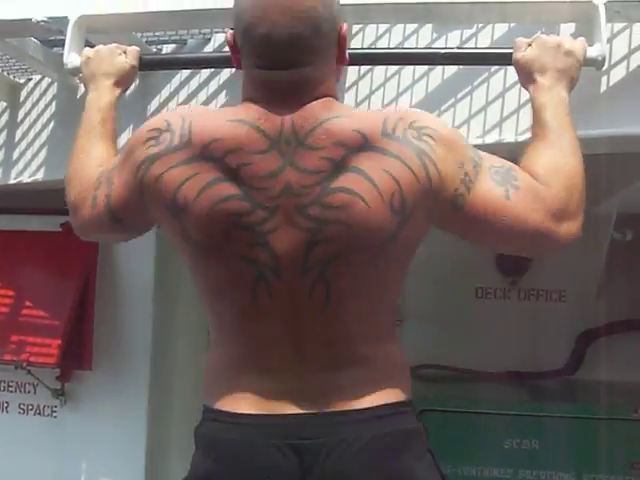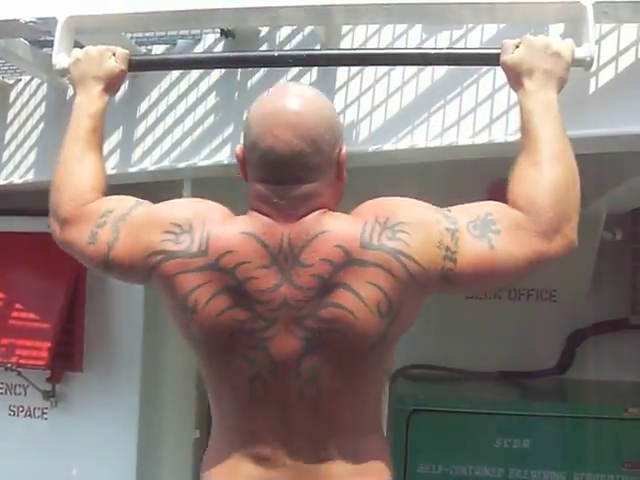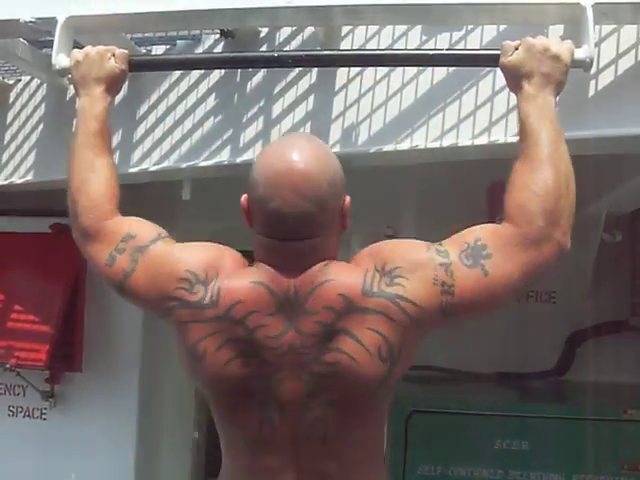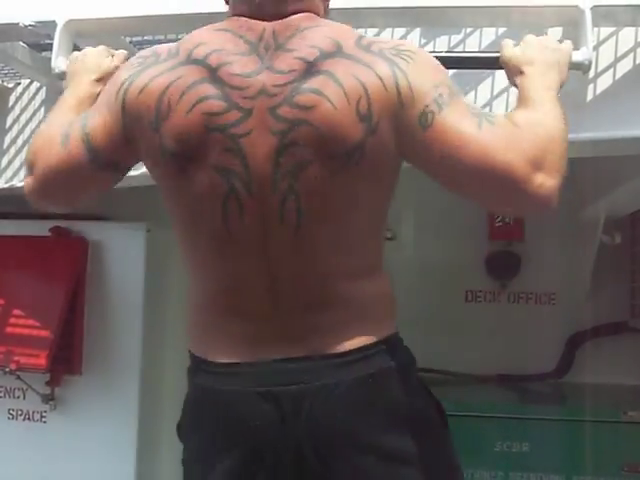
dt=0.5s
person 1, frame 1
left shoulder: (174, 145)
right shoulder: (404, 144)
left elbow: (86, 209)
right elbow: (557, 215)
left wrist: (103, 88)
right wrist: (550, 85)
person 1, frame 2
left shoulder: (189, 241)
right shoulder: (389, 244)
left elbow: (71, 218)
right elbow: (549, 227)
left wrist: (91, 94)
right wrist: (539, 90)
person 1, frame 3
left shoulder: (203, 295)
right shoulder: (389, 296)
left elbow: (93, 226)
right elbow: (543, 233)
left wrist: (94, 95)
right wrist: (537, 92)
person 1, frame 4
left shoulder: (154, 75)
right shoulder: (385, 69)
left elbow: (45, 181)
right elbow: (534, 179)
left wrist: (82, 81)
right wrist: (539, 76)
left hip: (226, 398)
right hip: (359, 388)
